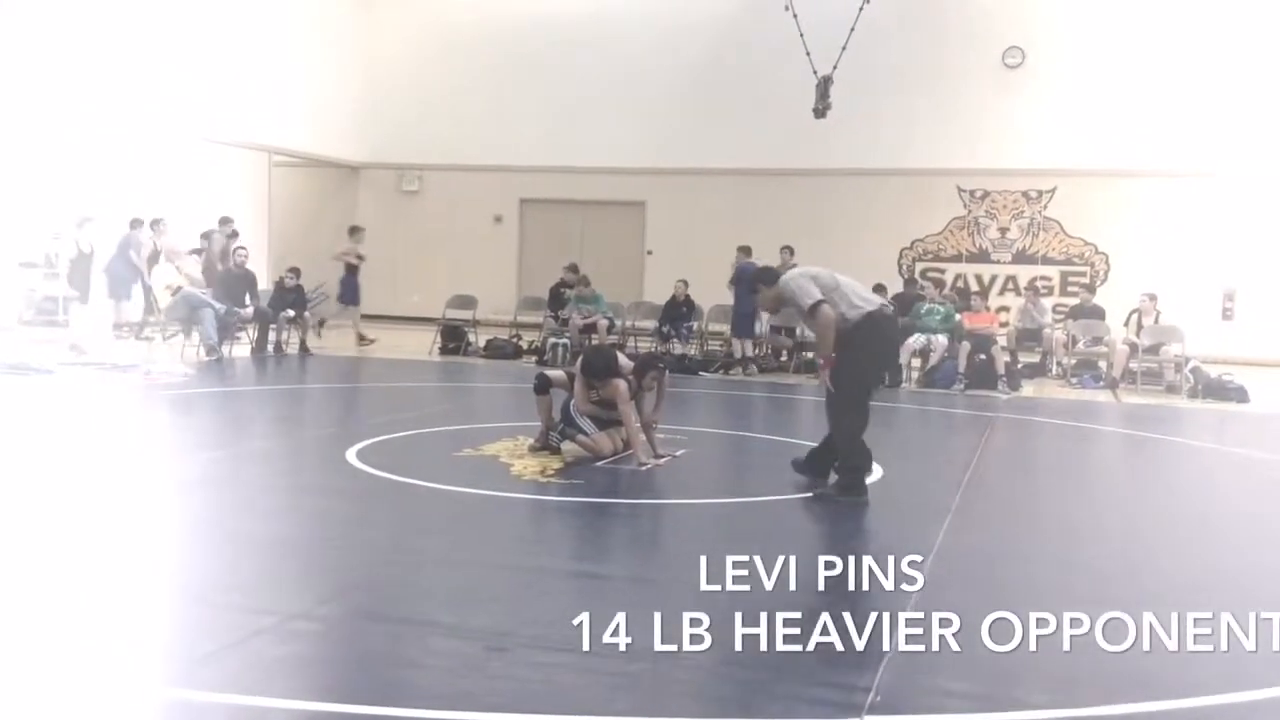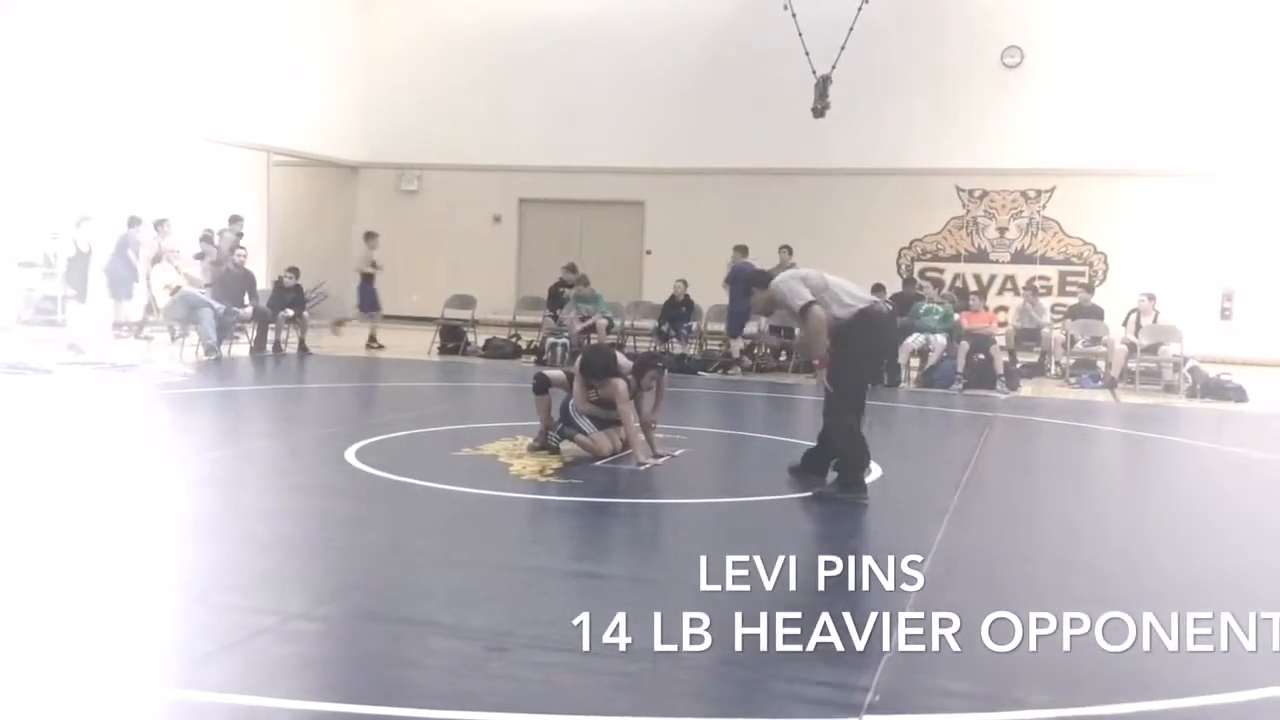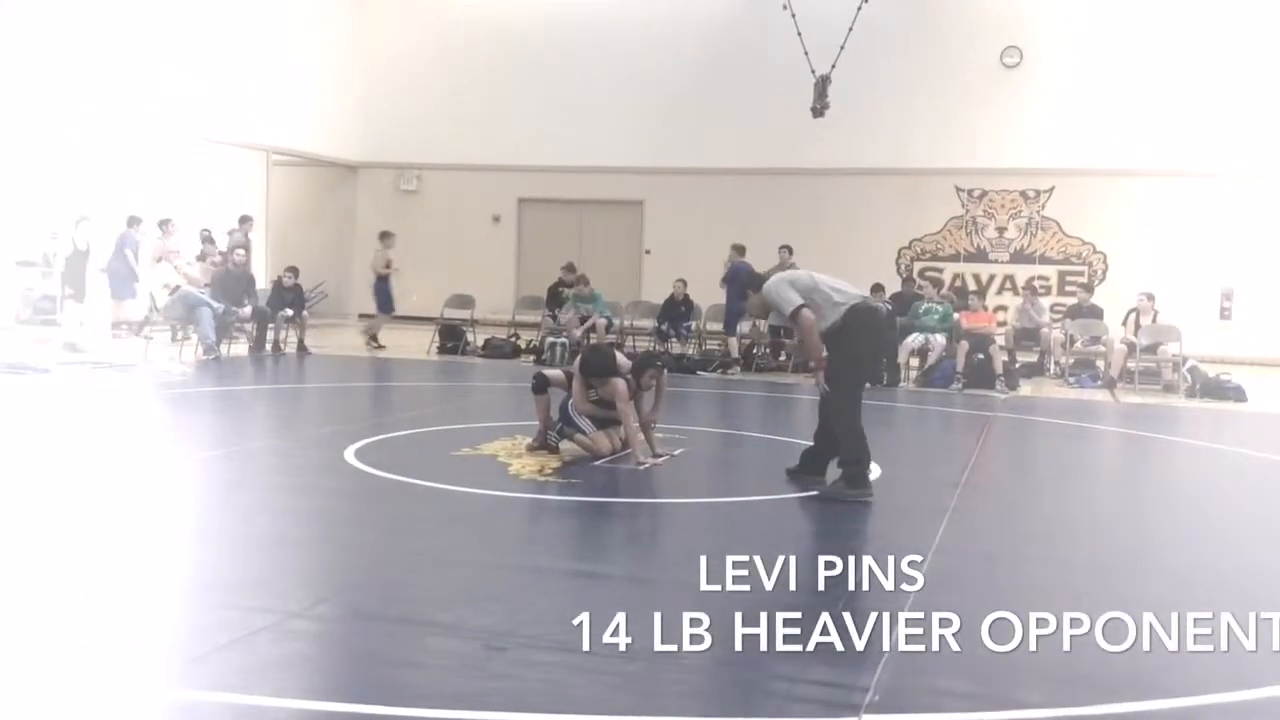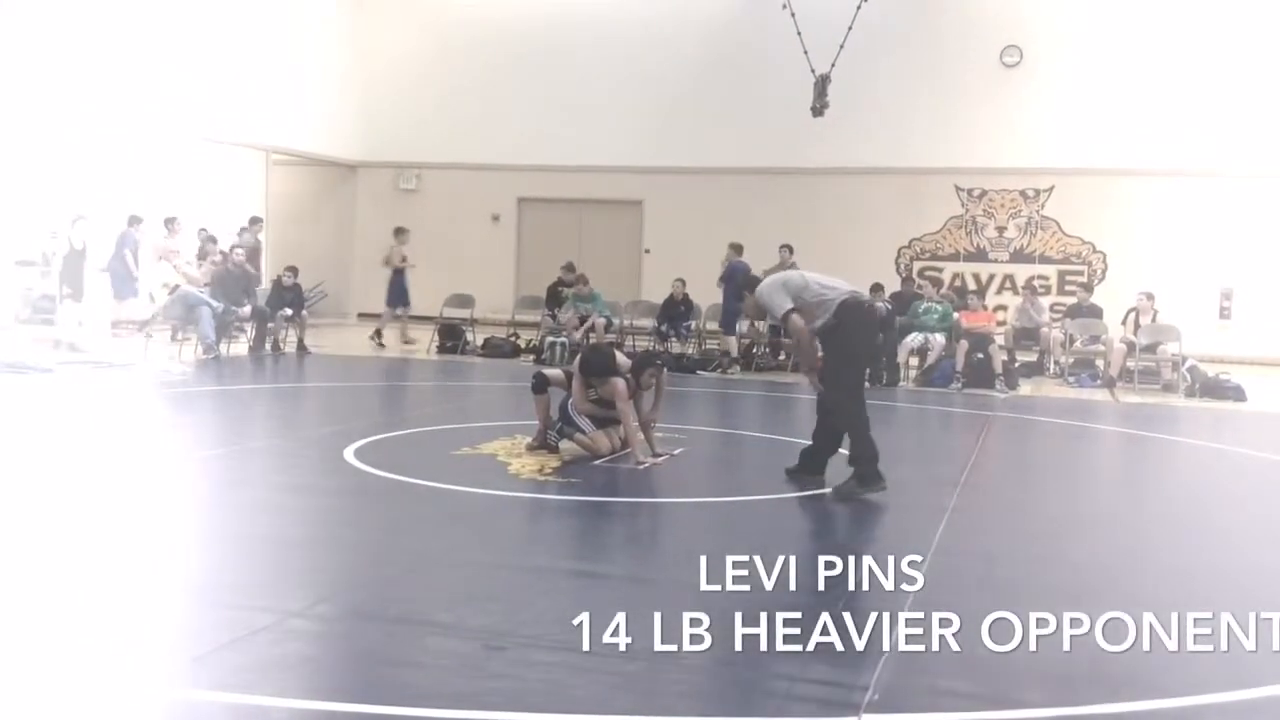
dt=0.1s
person 1, frame 1
left shoulder: (790, 282)
right shoulder: (796, 284)
left elbow: (826, 315)
left wrist: (825, 364)
left hip: (870, 328)
right hip: (880, 325)
left knee: (843, 406)
right knee: (847, 404)
left ankle: (852, 483)
right ankle: (820, 463)
person 1, frame 2
left shoulder: (780, 284)
right shoulder: (789, 285)
left elbow: (818, 317)
left wrist: (821, 365)
left hip: (864, 325)
right hip: (875, 323)
left knee: (841, 405)
right knee: (841, 402)
left ankle: (852, 481)
right ankle: (815, 464)
person 1, frame 3
left shoulder: (771, 288)
right shoulder: (783, 285)
left elbow: (809, 321)
left wrist: (819, 367)
left hip: (858, 322)
right hip: (868, 320)
left knee: (840, 401)
right knee: (834, 397)
left ankle: (856, 479)
right ankle: (814, 465)
person 1, frame 4
left shoulder: (764, 290)
right shoulder: (779, 287)
left elbow: (798, 326)
left wrist: (811, 370)
left hip: (851, 318)
right hip: (861, 316)
left knee: (842, 398)
right knee: (832, 396)
left ankle: (867, 474)
right ankle: (813, 464)
